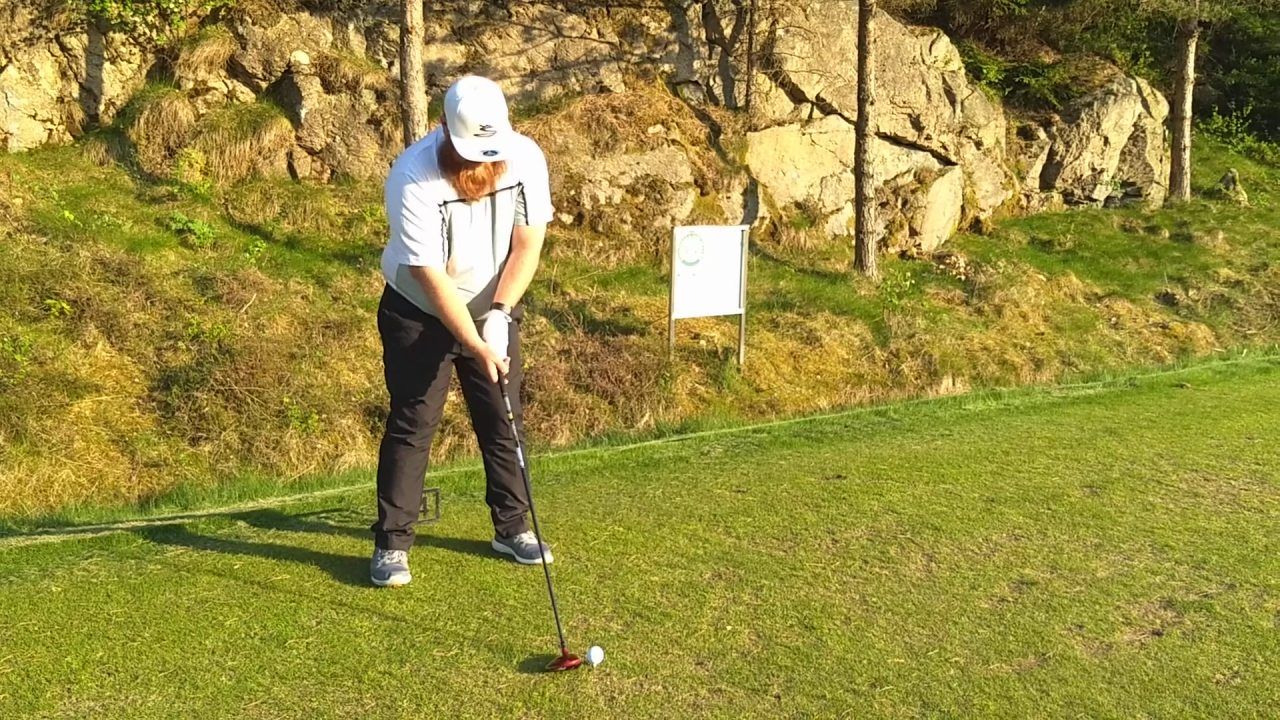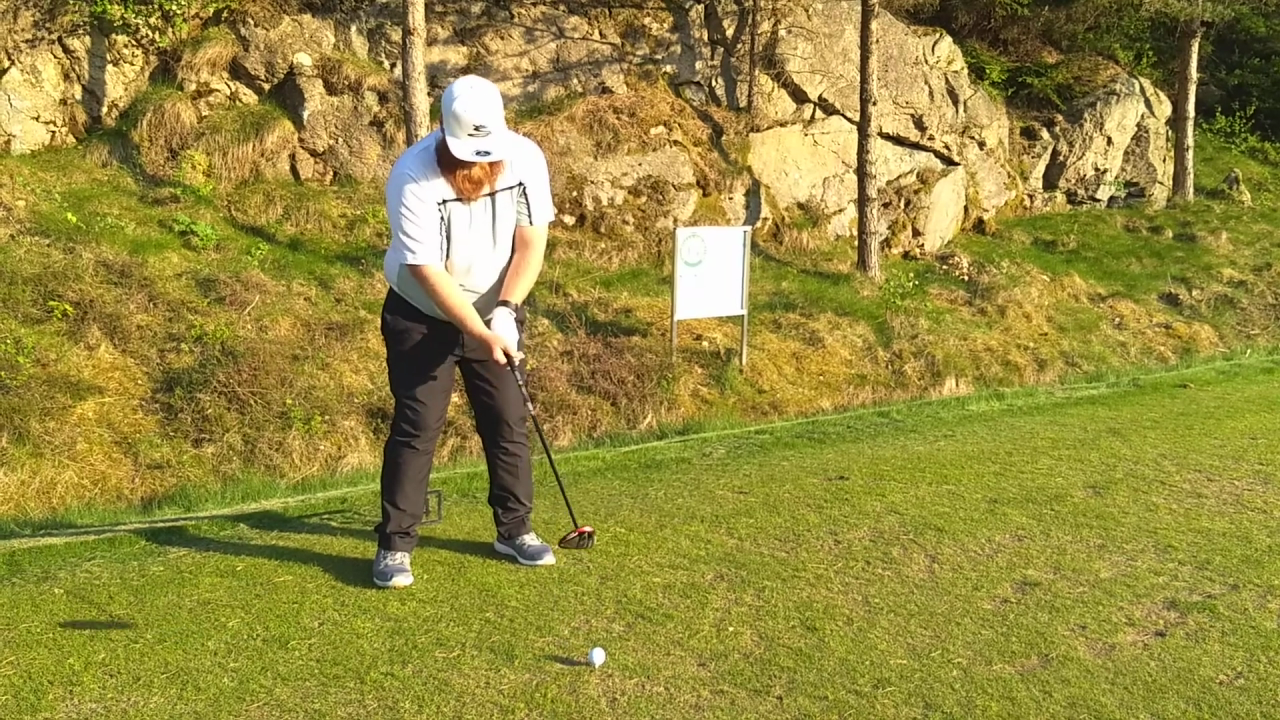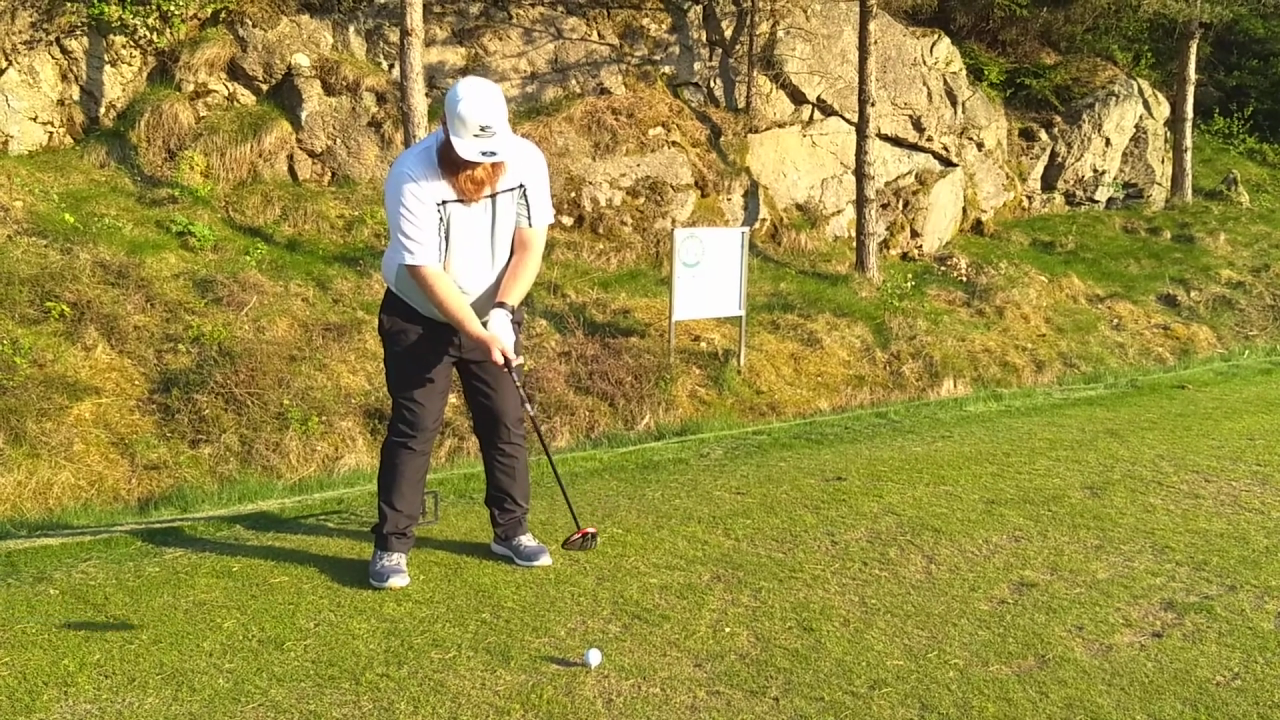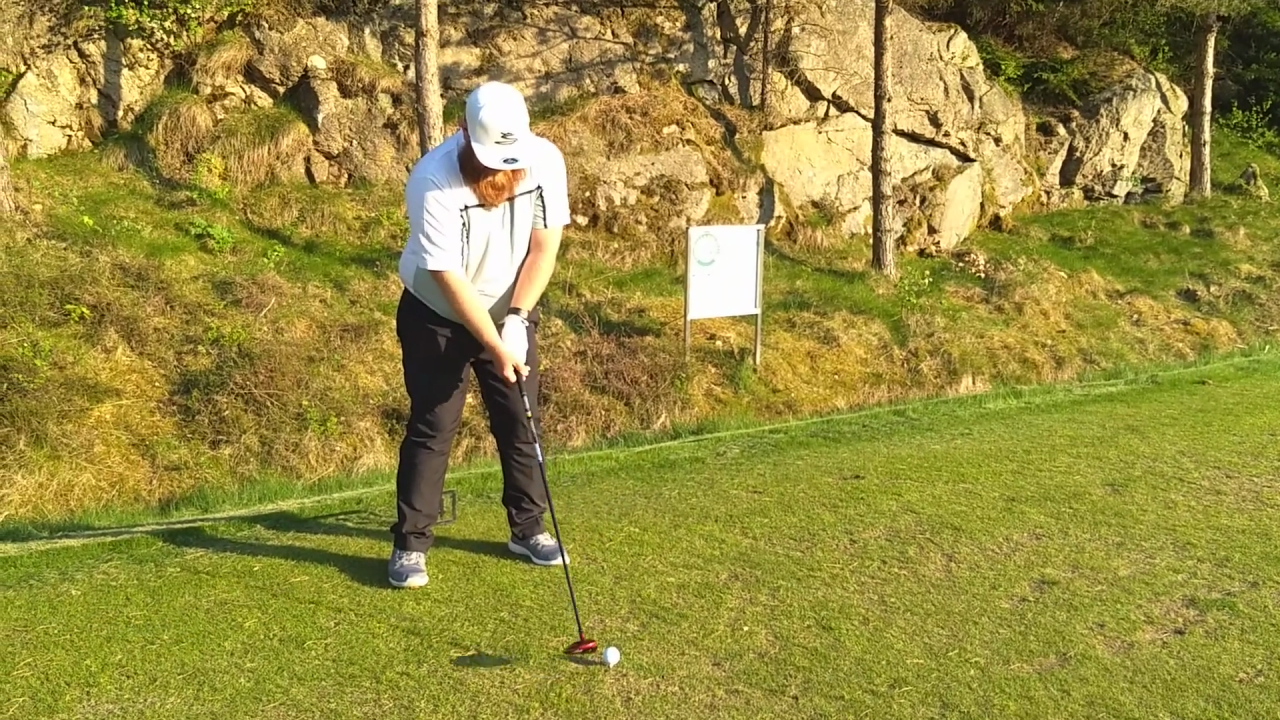
dt=1s
person 1, frame 1
left shoulder: (526, 158)
right shoulder: (412, 176)
left elbow: (527, 245)
right elbow: (429, 273)
left wrist: (499, 313)
right wrist: (474, 344)
left hip: (492, 311)
right hip: (417, 313)
left knee: (504, 421)
right knee: (412, 425)
left ankle: (512, 527)
right ankle: (391, 543)
person 1, frame 2
left shoulder: (525, 158)
right shoulder: (412, 175)
left elbow: (531, 243)
right elbow: (427, 270)
left wrist: (506, 311)
right wrist: (480, 334)
left hip: (495, 314)
right hip: (421, 316)
left knee: (508, 423)
right knee: (415, 428)
left ankle: (514, 529)
right ankle: (394, 545)
person 1, frame 3
left shoulder: (526, 160)
right shoulder: (411, 175)
left elbow: (529, 245)
right elbow: (425, 270)
left wrist: (503, 312)
right wrist: (478, 335)
left hip: (493, 314)
right hip: (419, 317)
left knee: (506, 424)
right knee: (413, 429)
left ankle: (511, 530)
right ankle: (391, 545)
person 1, frame 4
left shoulder: (545, 160)
right shoulder: (433, 179)
left elbow: (544, 248)
right elbow: (447, 275)
left wrist: (517, 318)
right wrist: (493, 345)
left hip: (509, 314)
right hip: (437, 316)
left knee: (522, 423)
right knee: (432, 428)
left ankle: (528, 529)
right ankle: (410, 544)
